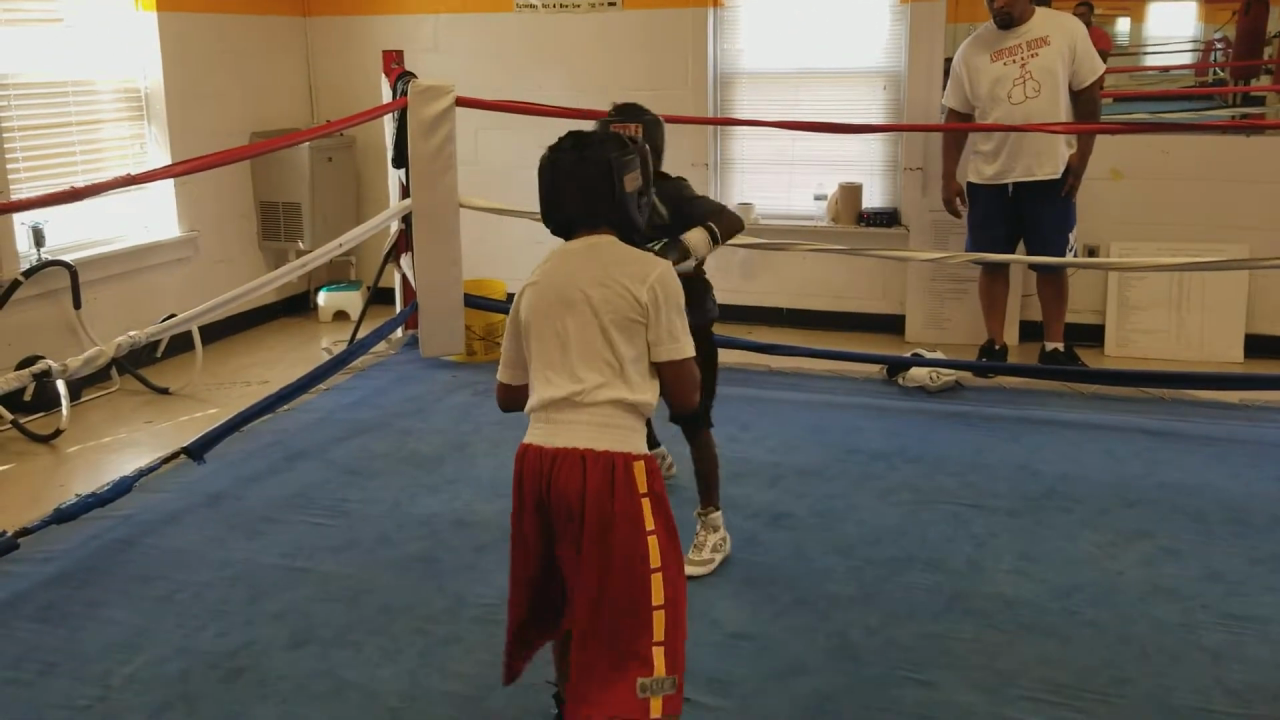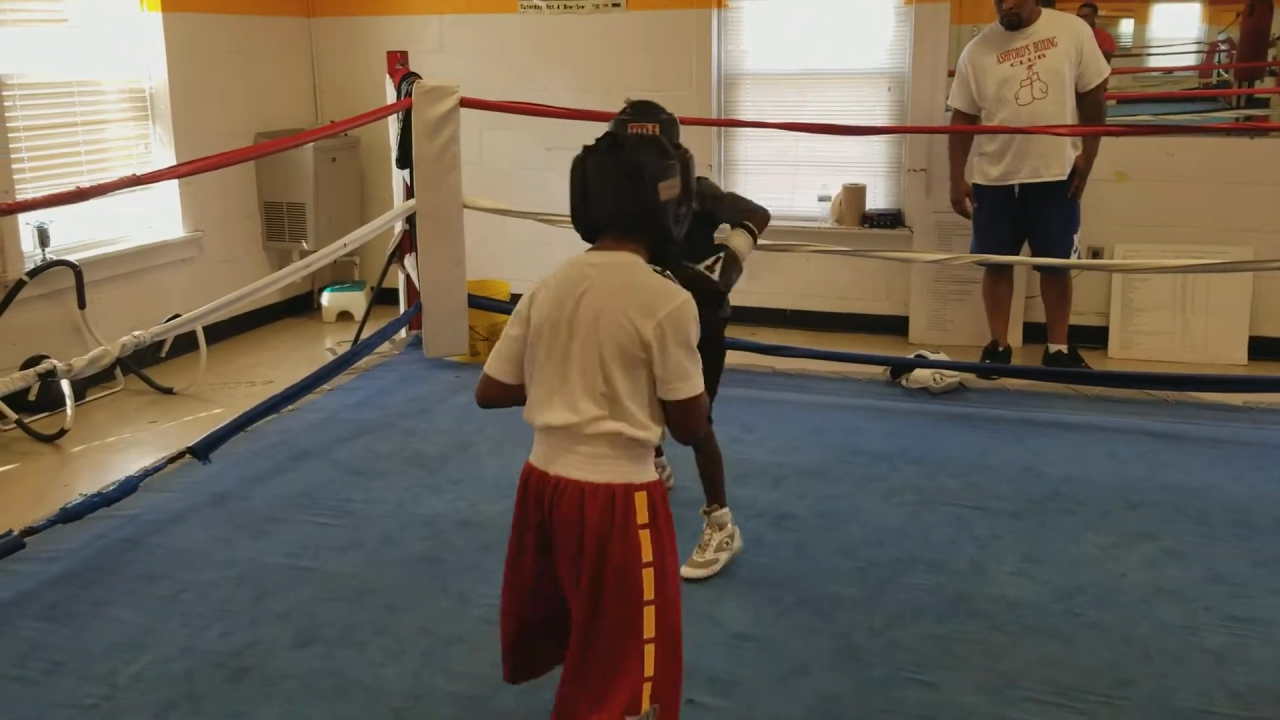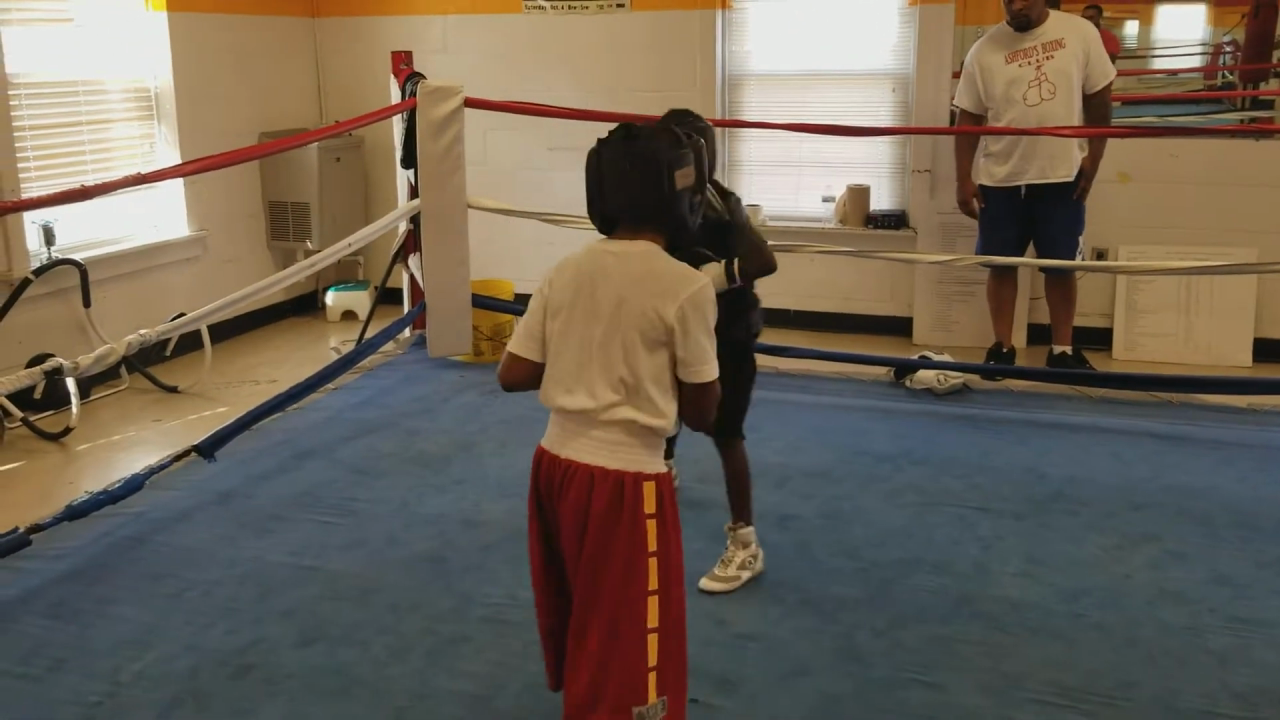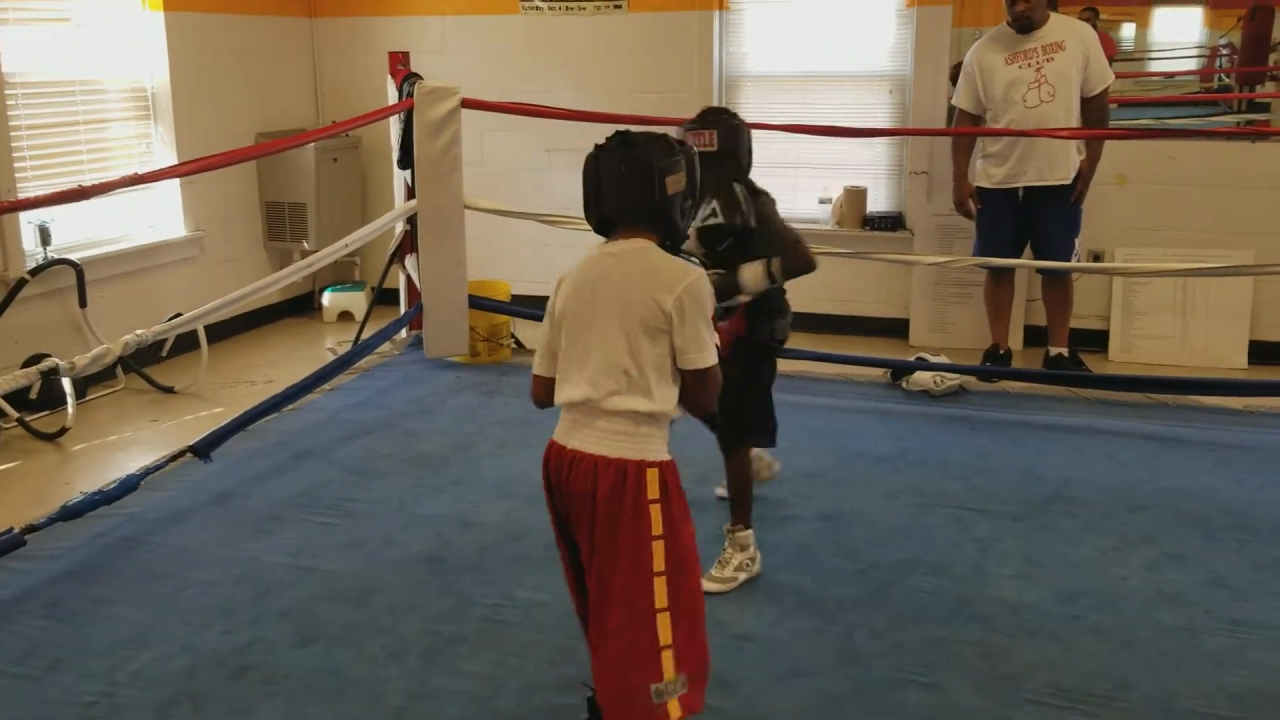
dt=0.2s
person 1, frame 1
left shoulder: (535, 282)
right shoulder: (652, 275)
left elbow: (510, 395)
right elbow: (684, 398)
left hip: (539, 463)
right hip: (612, 470)
left knee: (574, 602)
right knee: (636, 652)
person 1, frame 2
left shoulder: (548, 288)
right shoulder: (666, 302)
left elbow: (489, 392)
right elbow: (691, 428)
left hip: (544, 482)
right hip: (616, 495)
left knee: (567, 621)
person 1, frame 3
left shoulder: (564, 273)
right shoulder: (686, 289)
left elbow: (512, 375)
right elbow: (701, 414)
left hip: (554, 467)
right hip: (624, 484)
left knee: (586, 620)
right knee: (632, 665)
person 1, frame 4
left shoulder: (573, 278)
right shoulder: (683, 279)
left elbow: (539, 390)
right elbow: (703, 401)
right wrist: (703, 337)
left hip: (566, 459)
right hip: (632, 473)
left knee: (612, 602)
right knee: (653, 660)
person 2, frame 1
left shoulder: (671, 192)
left elbow: (730, 222)
left wrist: (678, 253)
left hip: (687, 321)
left knee: (692, 420)
left ankle: (712, 528)
right ankle: (655, 458)
person 2, frame 2
left shoulder: (695, 192)
left elbow: (758, 217)
left wrist: (730, 259)
left hip: (699, 322)
left ankle: (721, 526)
right ankle: (656, 469)
person 2, frame 3
left shoulder: (724, 206)
left elbow: (764, 262)
left wrist: (703, 277)
left hip: (728, 333)
left knee: (724, 433)
left ankle: (744, 543)
right ankle: (660, 470)
person 2, frame 4
left shoulder: (756, 206)
right shoulder: (698, 205)
left elbow: (800, 260)
left wrist: (737, 284)
right wrist: (700, 236)
left hip: (755, 333)
right hip: (718, 327)
left knee: (738, 430)
right knee: (717, 409)
left ankle: (741, 546)
right ankle: (758, 459)
person 3, frame 1
right shoulder: (972, 49)
left elbow: (1088, 94)
right elbow: (957, 116)
left wrist: (1082, 153)
right wrist: (949, 178)
left hip: (1051, 170)
right hip: (989, 175)
left knee: (1052, 261)
right knee: (993, 261)
left ankle: (1055, 346)
right ankle: (995, 344)
person 3, frame 2
left shoulder: (1073, 31)
right shoulder: (977, 51)
left elbow: (1093, 97)
right elbow: (962, 118)
left wrist: (1087, 155)
right wrist: (957, 179)
left hip: (1056, 172)
right hip: (994, 176)
left knee: (1056, 263)
right knee: (996, 262)
left ankle: (1058, 348)
right ankle: (998, 346)
person 3, frame 3
left shoulder: (1080, 32)
right shoulder: (984, 50)
left elbow: (1099, 99)
right elbow: (969, 118)
left wrist: (1093, 157)
right wrist: (964, 179)
left hip: (1062, 174)
right hip: (1000, 177)
left knee: (1061, 264)
right knee: (1001, 263)
left ankle: (1062, 349)
right ankle: (1002, 347)
person 3, frame 4
left shoulder: (1079, 36)
right shoulder: (983, 51)
left elbow: (1097, 103)
right elbow: (966, 118)
left wrist: (1090, 161)
right wrist: (960, 179)
left hip: (1060, 176)
right hip: (998, 179)
left knee: (1058, 267)
right knee: (998, 266)
left ankle: (1058, 351)
right ankle: (999, 349)
